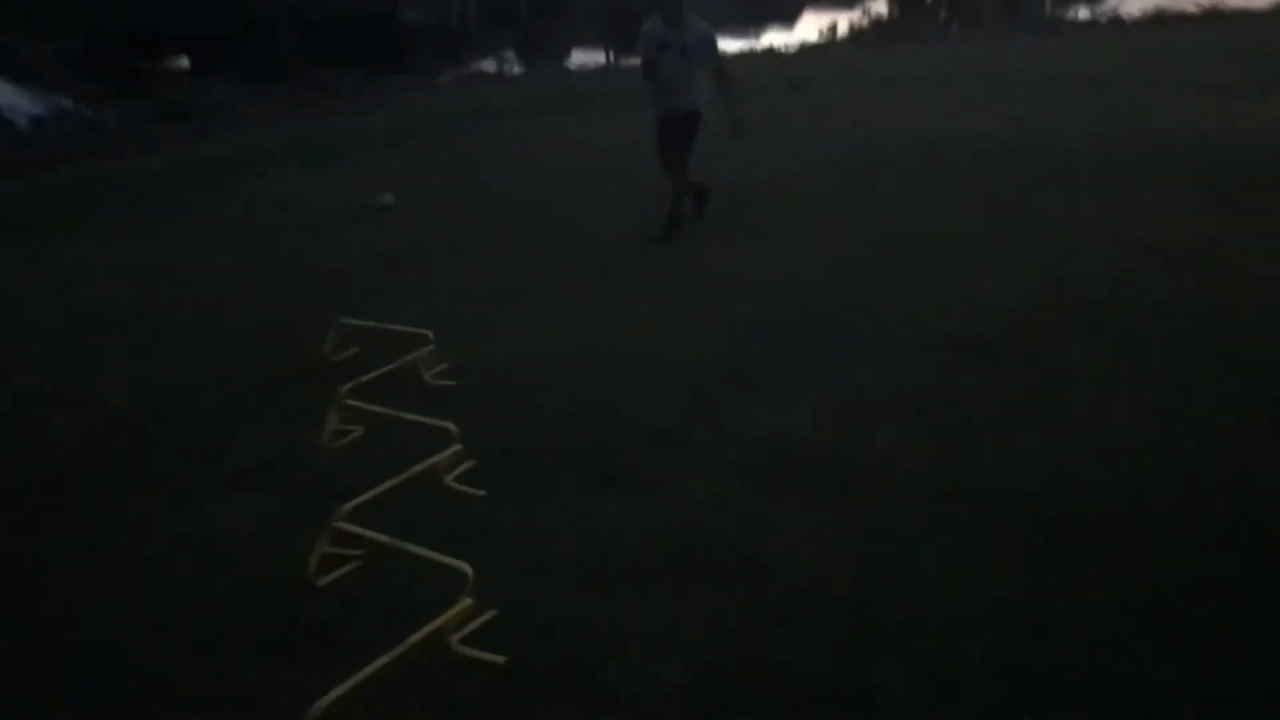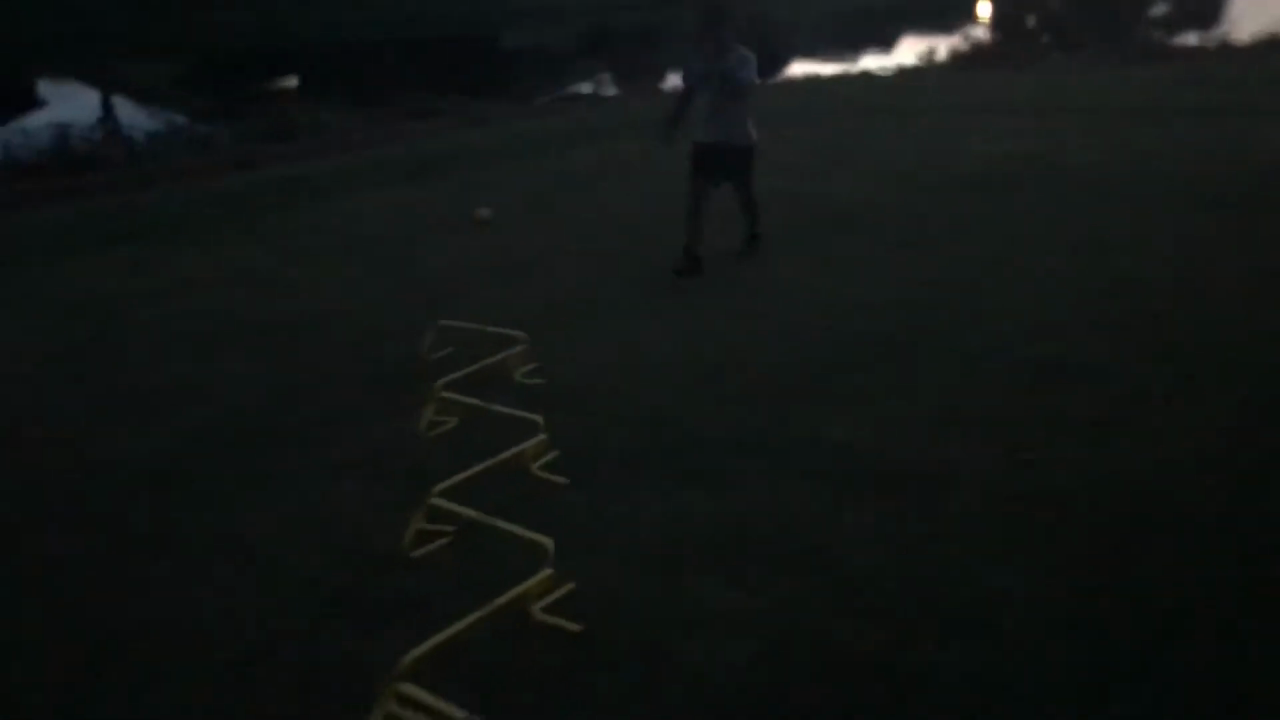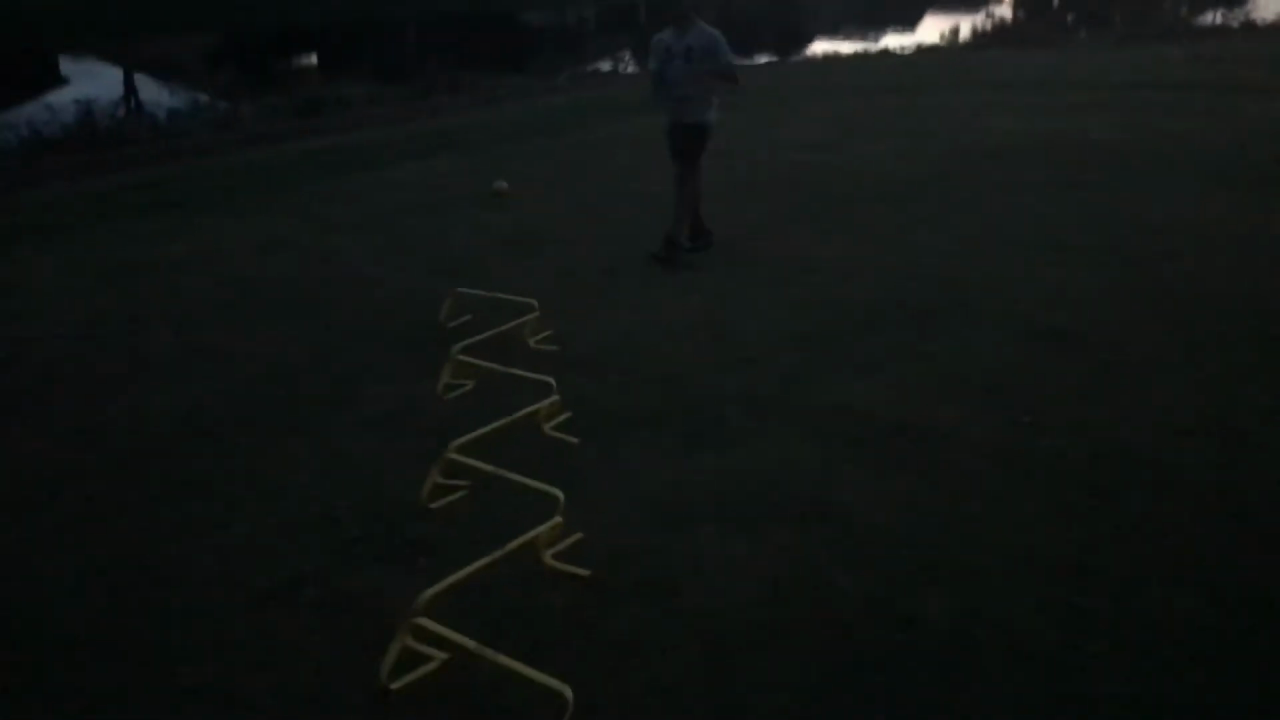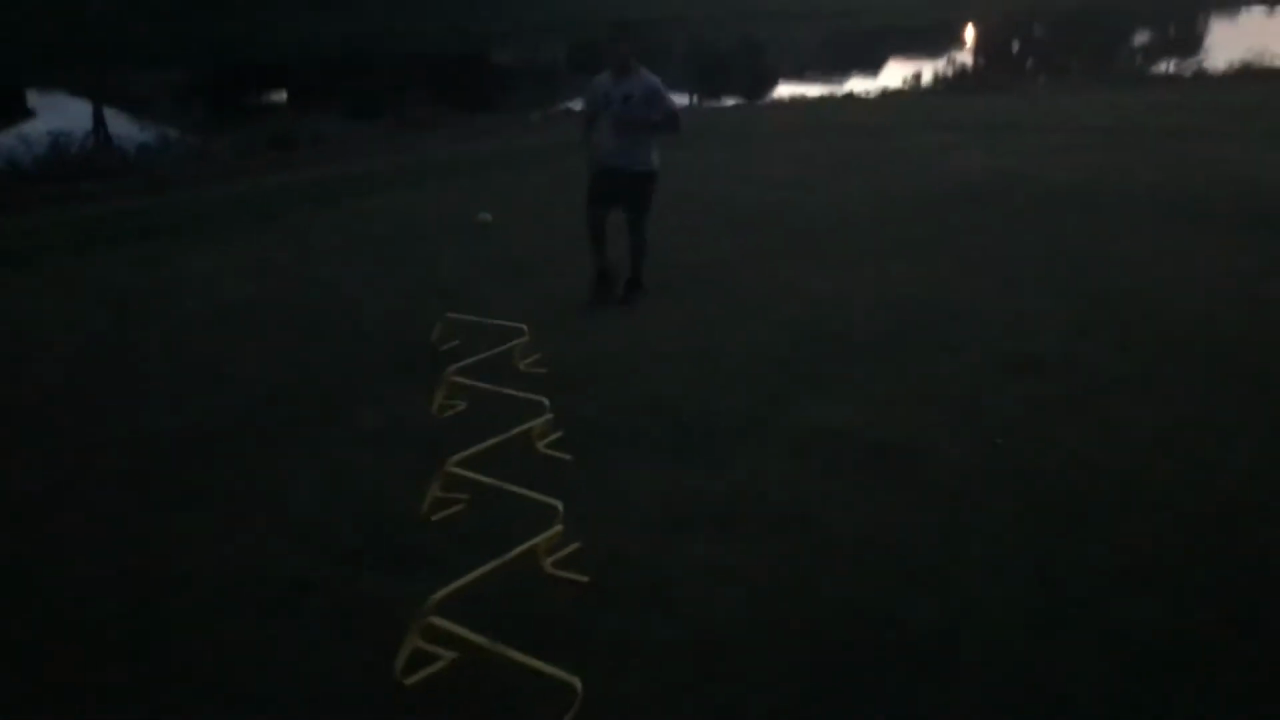
dt=0.4s
person 1, frame 1
left shoulder: (700, 32)
right shoulder: (651, 30)
left elbow: (718, 72)
right elbow: (648, 72)
left wrist: (733, 110)
right wrist: (660, 98)
left hip: (689, 105)
right hip: (665, 105)
left knee: (678, 159)
right knee: (667, 159)
left ankle: (674, 218)
right ankle: (697, 191)
person 1, frame 2
left shoulder: (744, 59)
right shoulder: (698, 61)
left elbow: (740, 93)
right elbow: (688, 94)
left wrist: (707, 67)
right wrist: (672, 125)
left hip: (739, 140)
right hip: (706, 139)
left knee: (744, 192)
right knee: (696, 195)
left ankle: (753, 233)
right ankle: (691, 256)
person 1, frame 3
left shoulder: (709, 38)
right shoulder: (660, 41)
left elbow: (732, 77)
right elbow: (657, 82)
left wrist: (707, 74)
right wrist: (670, 102)
left hip: (699, 117)
right hip: (676, 116)
left knee: (685, 175)
right knee: (687, 175)
left ankle: (673, 240)
right ankle: (699, 230)
person 1, frame 4
left shoulder: (648, 84)
right shoulder: (598, 84)
left elbow: (673, 123)
right elbow: (590, 123)
left wrist: (638, 123)
right wrist: (593, 151)
left hip: (640, 165)
right hip: (607, 163)
left knee: (636, 223)
right knee: (594, 218)
left ankle: (636, 280)
right ankle: (602, 273)
